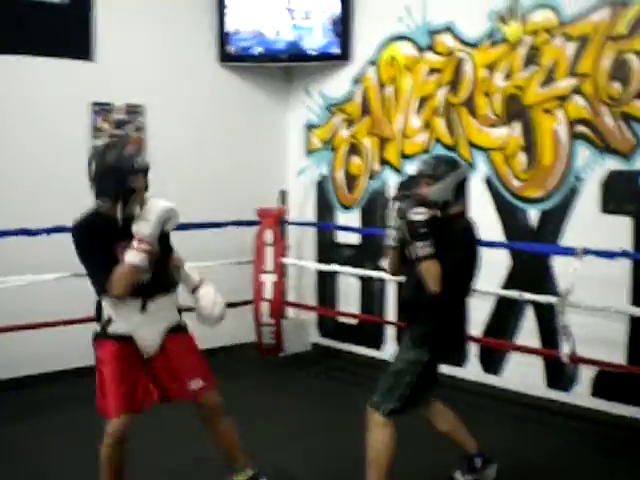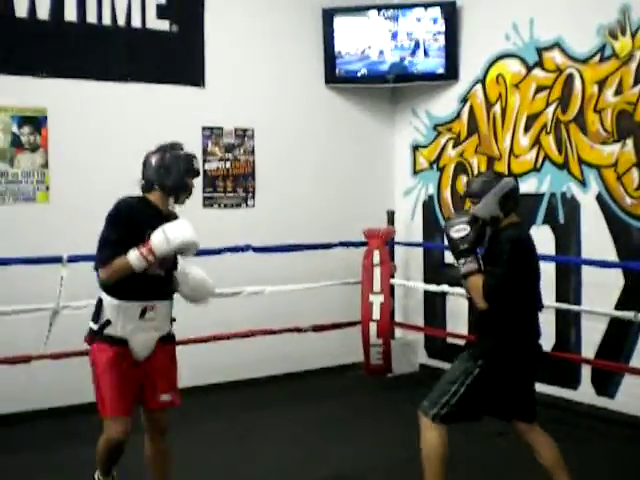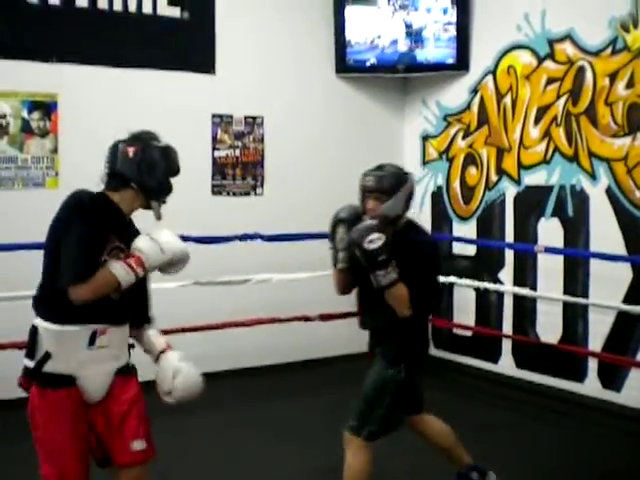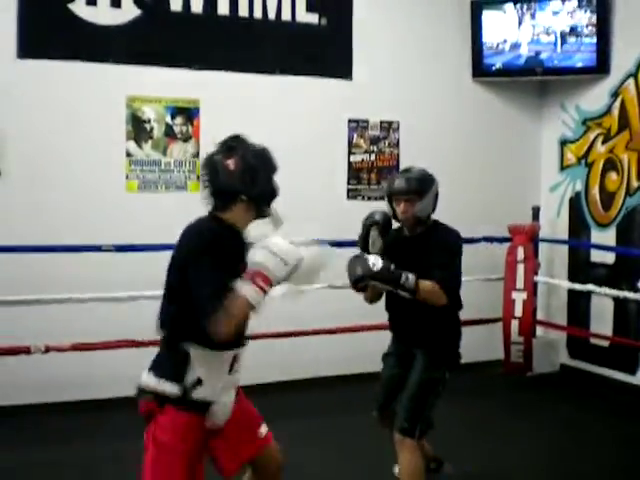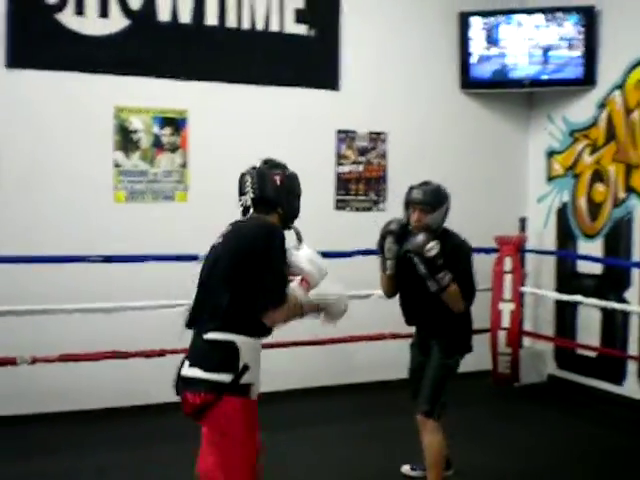
dt=1s
person 1, frame 1
left shoulder: (151, 212)
right shoulder: (87, 230)
right elbow: (117, 289)
left wrist: (198, 286)
right wrist: (142, 239)
left hip: (166, 326)
right hip: (120, 335)
left knee: (212, 406)
right knee: (117, 428)
person 1, frame 2
left shoulder: (173, 222)
right shoulder: (126, 210)
right elbow: (106, 272)
left wrist: (187, 277)
right wrist: (154, 247)
left hip: (157, 333)
right hip: (114, 333)
left knee: (157, 424)
right knee: (118, 430)
person 1, frame 3
left shoulder: (132, 235)
right shoulder: (81, 207)
right elbow: (78, 290)
left wrist: (165, 352)
right wrist: (142, 259)
left hip: (112, 369)
right hip: (56, 370)
person 1, frame 4
left shoulder: (233, 235)
right shoulder: (202, 234)
right elbow: (221, 327)
right wrist: (263, 276)
left hip: (218, 388)
right hip: (183, 393)
person 1, frame 5
left shoulder: (237, 235)
right shoulder: (265, 233)
right elbow: (273, 315)
left wrist: (315, 305)
right wrist: (305, 282)
left hip: (215, 374)
right hip: (221, 380)
person 2, frame 1
left shoulder: (460, 230)
right shoulder: (434, 222)
left elbow: (437, 285)
right elbow: (395, 268)
left wrist: (421, 237)
right wrist: (399, 226)
left hip: (432, 331)
right hip: (422, 327)
left knee: (380, 414)
right knee: (424, 402)
person 2, frame 2
left shoulder: (511, 241)
right shoulder: (513, 236)
left elbow: (484, 299)
right elbow: (487, 288)
left wrist: (464, 252)
right wrist: (471, 247)
left hip: (495, 347)
right hip: (520, 346)
left knee: (431, 417)
right knee: (526, 424)
person 2, frame 3
left shoulder: (419, 244)
right shoulder: (367, 232)
left elbow: (408, 309)
right elbow: (343, 287)
left wrist: (381, 263)
right wrist: (341, 246)
left hip: (401, 347)
right hip: (381, 341)
left knee: (357, 436)
right knee: (412, 415)
person 2, frame 4
left shoulder: (447, 239)
right shoulder: (392, 239)
left elbow: (442, 296)
right elbow: (371, 296)
left wrist: (391, 275)
right wrist: (371, 244)
left hip: (434, 345)
right hip: (402, 341)
left knee: (404, 433)
right knee: (385, 414)
person 2, frame 5
left shoulder: (456, 247)
right shoulder: (406, 241)
left elbow: (460, 304)
right elbow: (389, 291)
left wrist: (435, 265)
right wrist: (388, 254)
left hip: (448, 338)
right hip: (424, 334)
left knee: (426, 415)
right knee: (421, 402)
